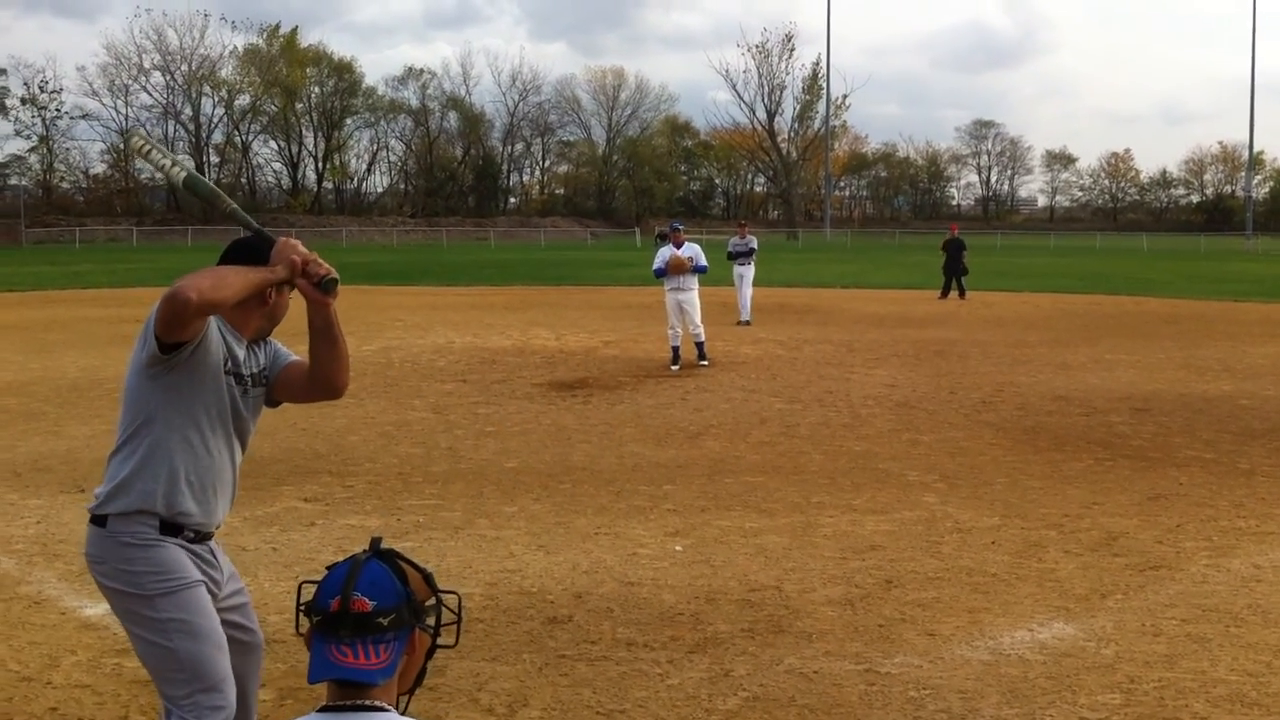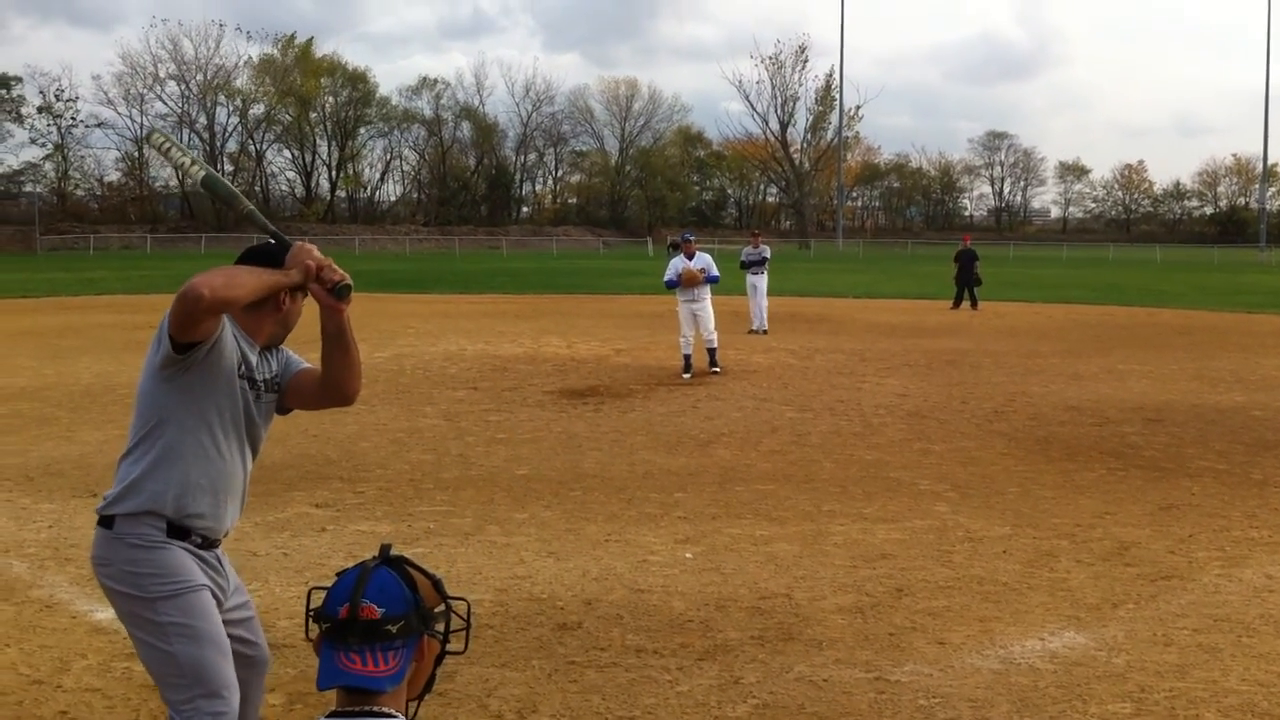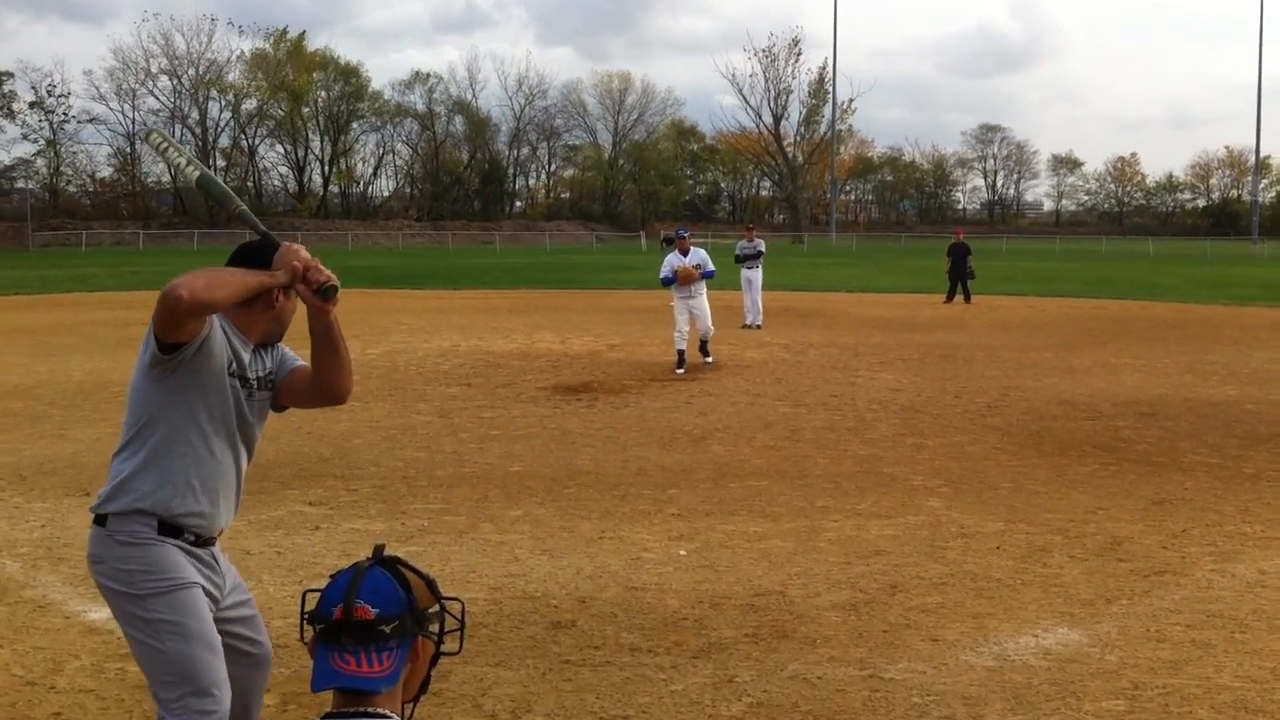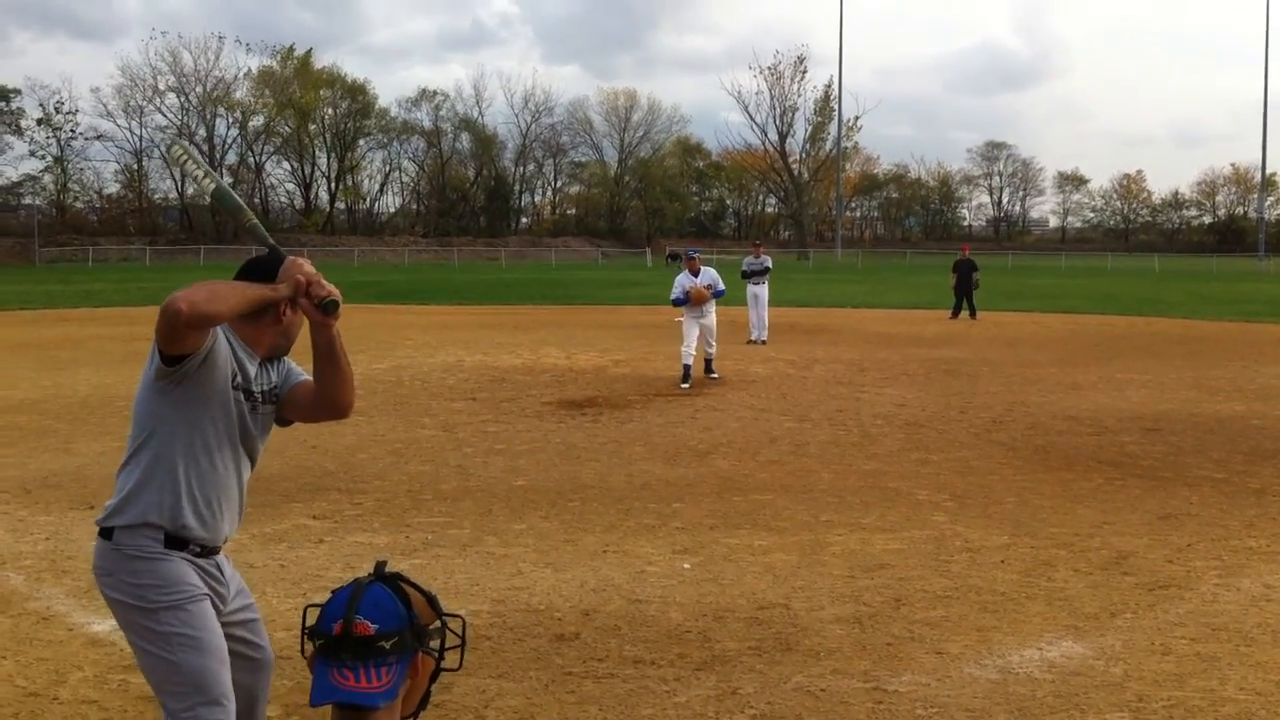
dt=0.2s
person 1, frame 1
left shoulder: (262, 353)
right shoulder: (189, 331)
left elbow: (329, 384)
right elbow: (186, 296)
left wrist: (321, 306)
right wrist: (276, 270)
left hip: (195, 543)
right hip: (139, 542)
left knee: (241, 650)
person 1, frame 2
left shoulder: (275, 362)
right shoulder: (204, 334)
left elbow: (340, 391)
right elbow: (200, 292)
left wrist: (334, 312)
right wrist: (289, 275)
left hip: (204, 550)
right hip: (147, 547)
left knee: (247, 662)
person 1, frame 3
left shoulder: (270, 358)
right shoulder: (195, 332)
left elbow: (333, 391)
right elbow: (181, 294)
left wrist: (321, 313)
right wrist: (275, 276)
left hip: (200, 549)
right hip: (143, 545)
left knee: (249, 662)
person 1, frame 4
left shoulder: (274, 371)
right shoulder: (200, 346)
left elbow: (335, 405)
right elbow: (181, 307)
left wrist: (325, 328)
right wrist: (280, 288)
left hip: (206, 557)
right hip: (149, 557)
left knee: (252, 665)
